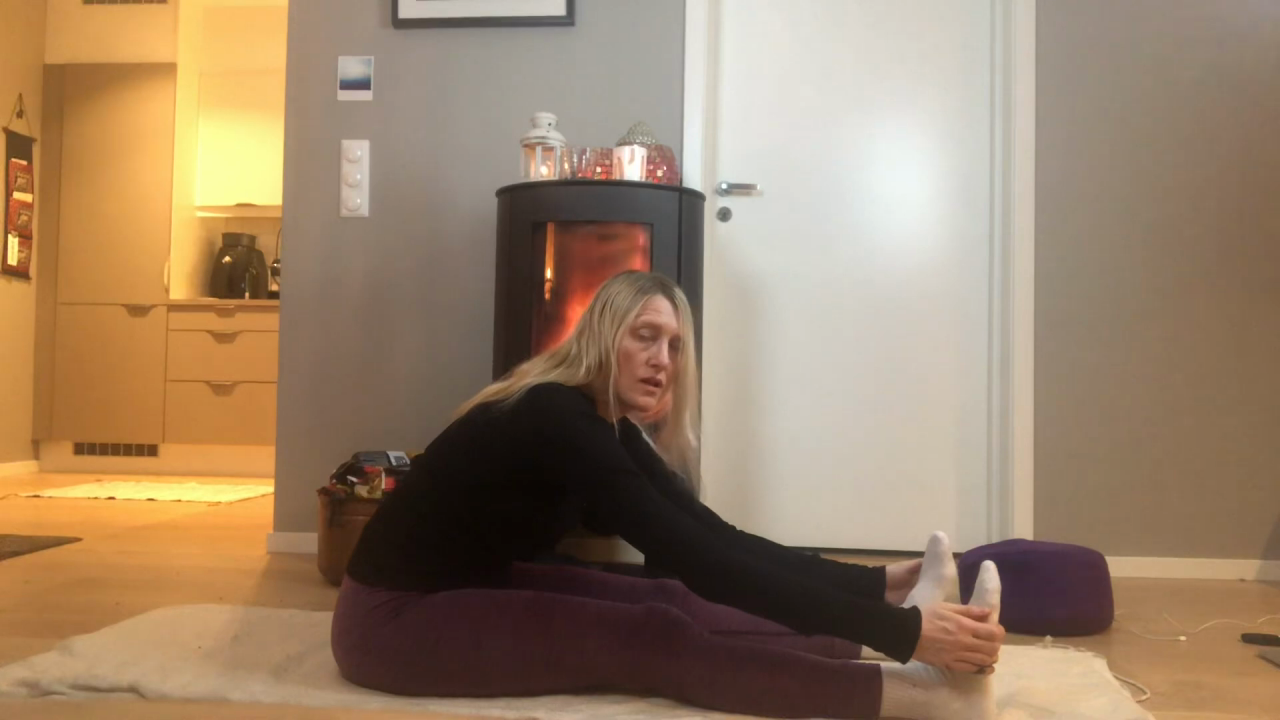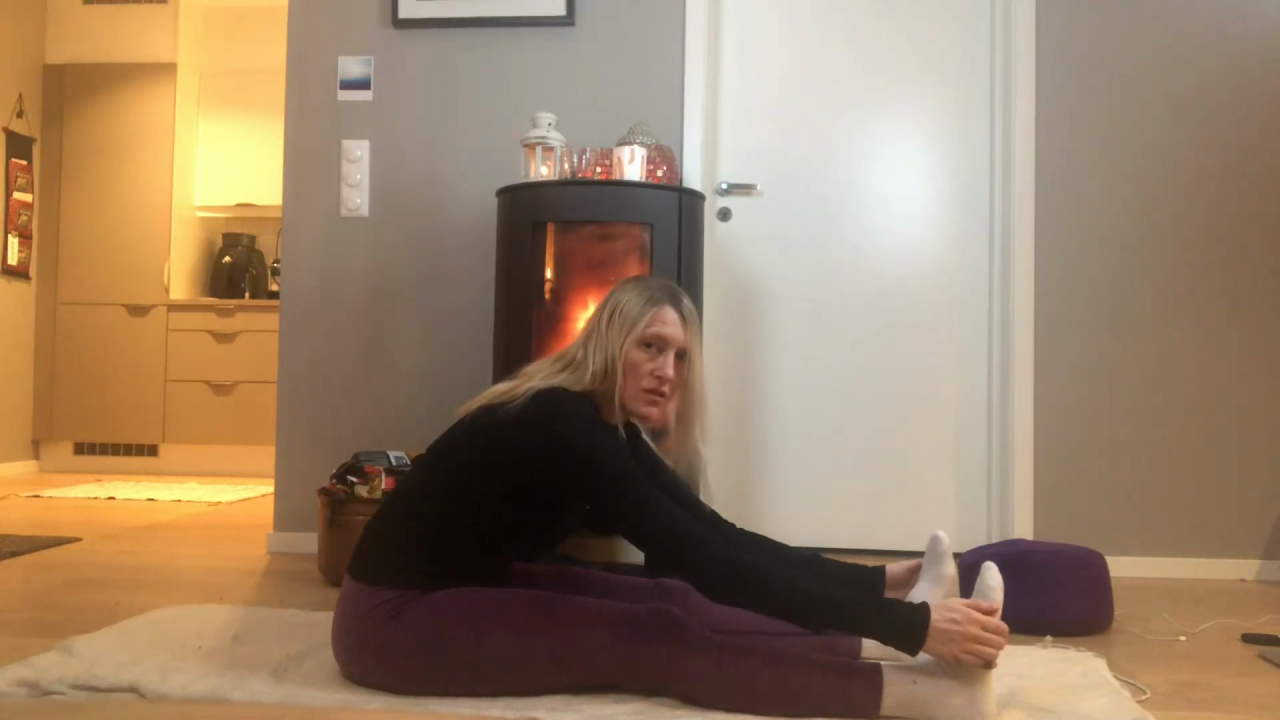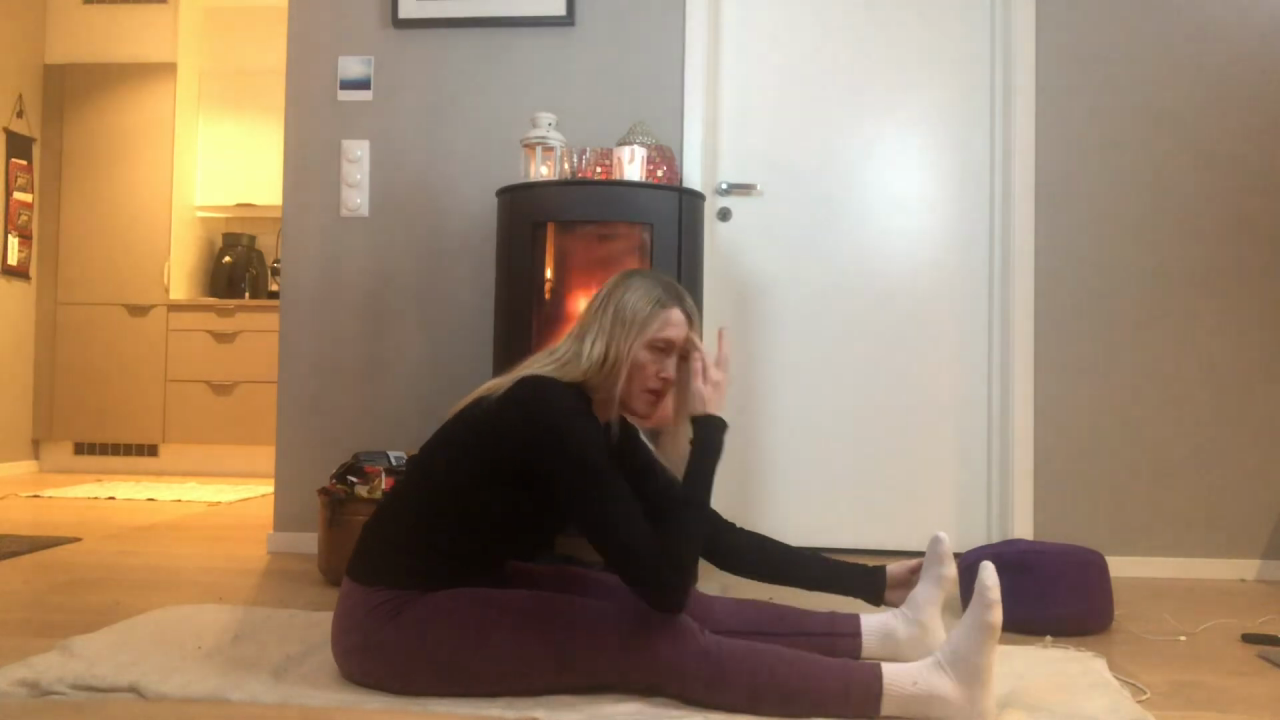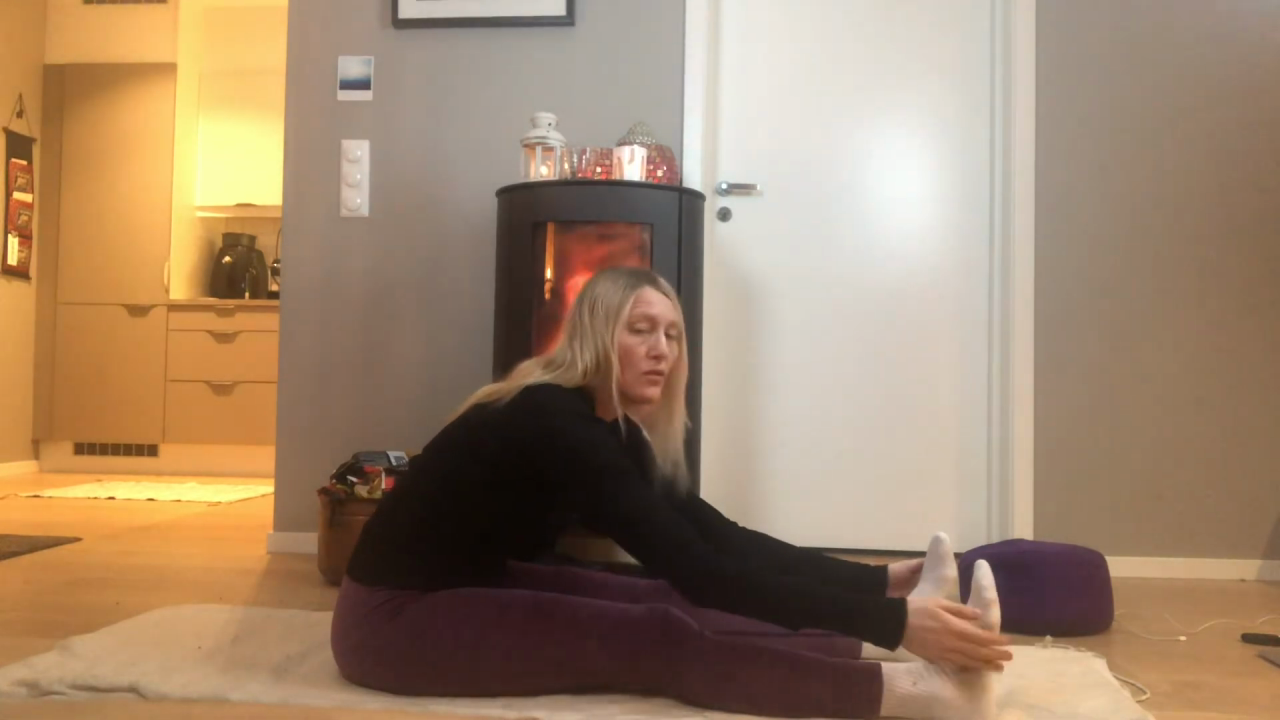
dt=1s
person 1, frame 1
left shoulder: (610, 427)
right shoulder: (558, 421)
left elbow: (720, 541)
right elbow: (704, 568)
left wrist: (879, 586)
right wrist: (901, 635)
left hip: (475, 590)
right hip: (397, 620)
left knee: (667, 605)
right knee: (653, 640)
person 1, frame 2
left shoulder: (609, 427)
right shoulder: (564, 425)
left elbow: (723, 539)
right elbow: (714, 570)
left wrist: (877, 583)
right wrist: (909, 625)
left hip: (473, 587)
right hip: (398, 617)
left knee: (669, 605)
right knee: (659, 638)
left ankle: (885, 648)
person 1, frame 3
left shoulder: (607, 427)
right shoulder: (550, 414)
left elbow: (718, 542)
right elbow: (664, 582)
left wrist: (873, 580)
right wrist: (708, 427)
left hip: (474, 590)
right hip: (397, 620)
left knee: (681, 613)
right knee: (661, 641)
left ankle: (890, 630)
person 1, frame 4
left shoulder: (612, 429)
right shoulder: (555, 421)
left elbow: (722, 539)
right elbow: (700, 572)
left wrist: (880, 582)
right wrist: (894, 623)
left hip: (472, 590)
right hip: (395, 620)
left knee: (665, 607)
right knee: (656, 640)
